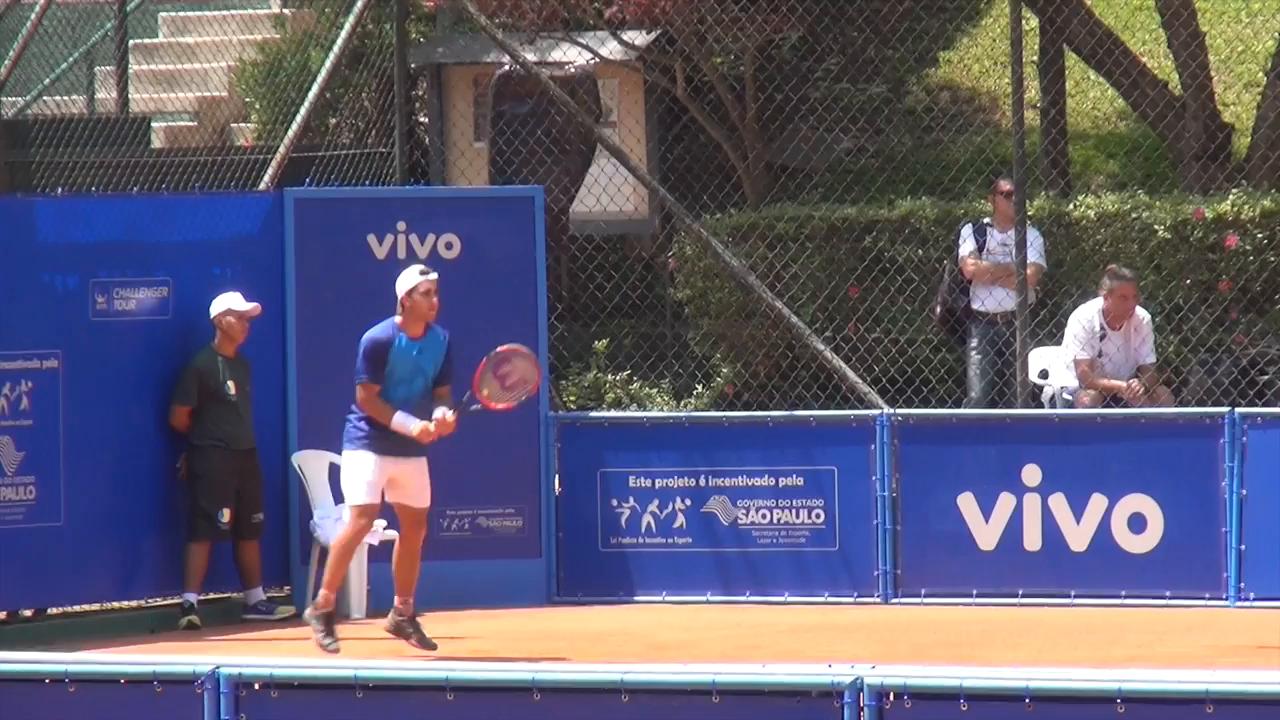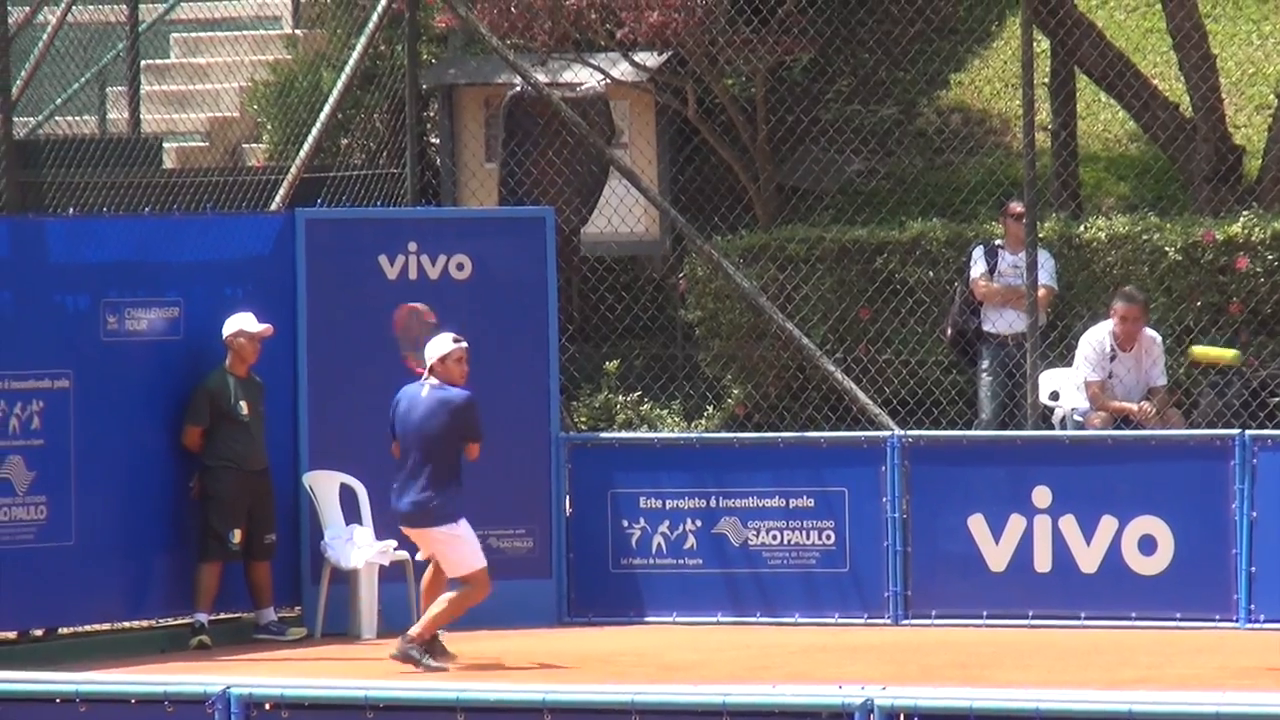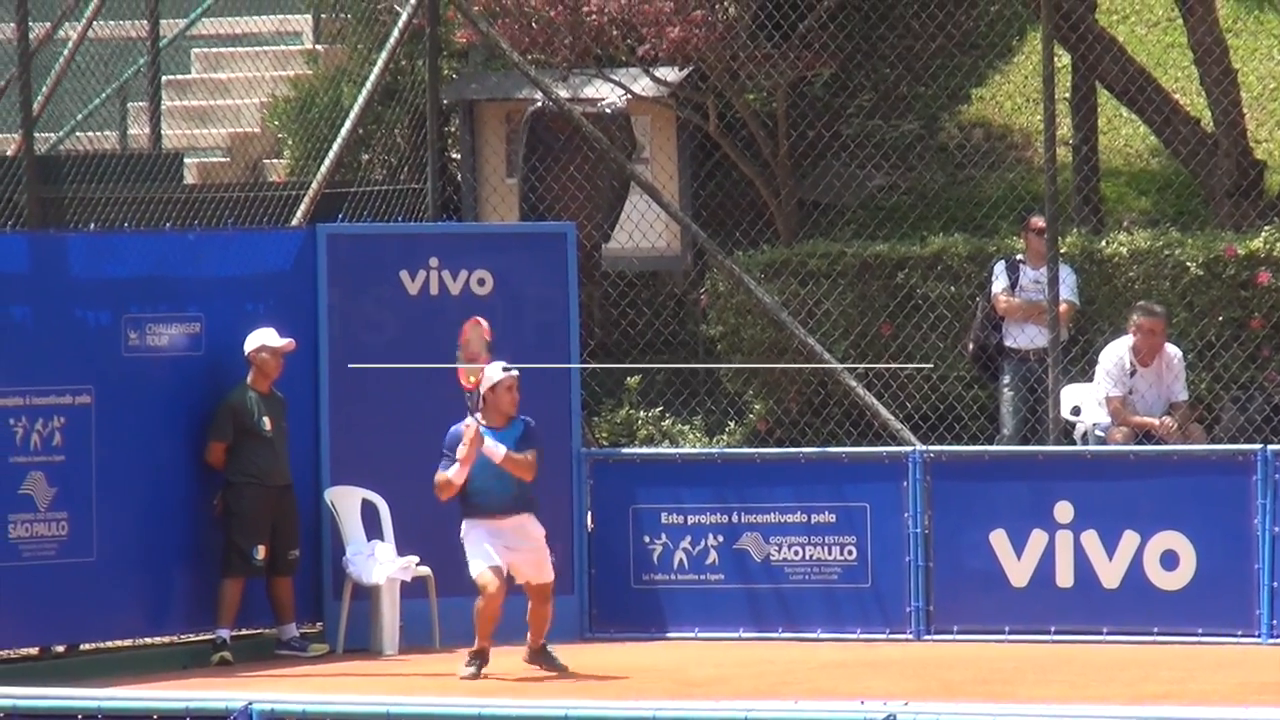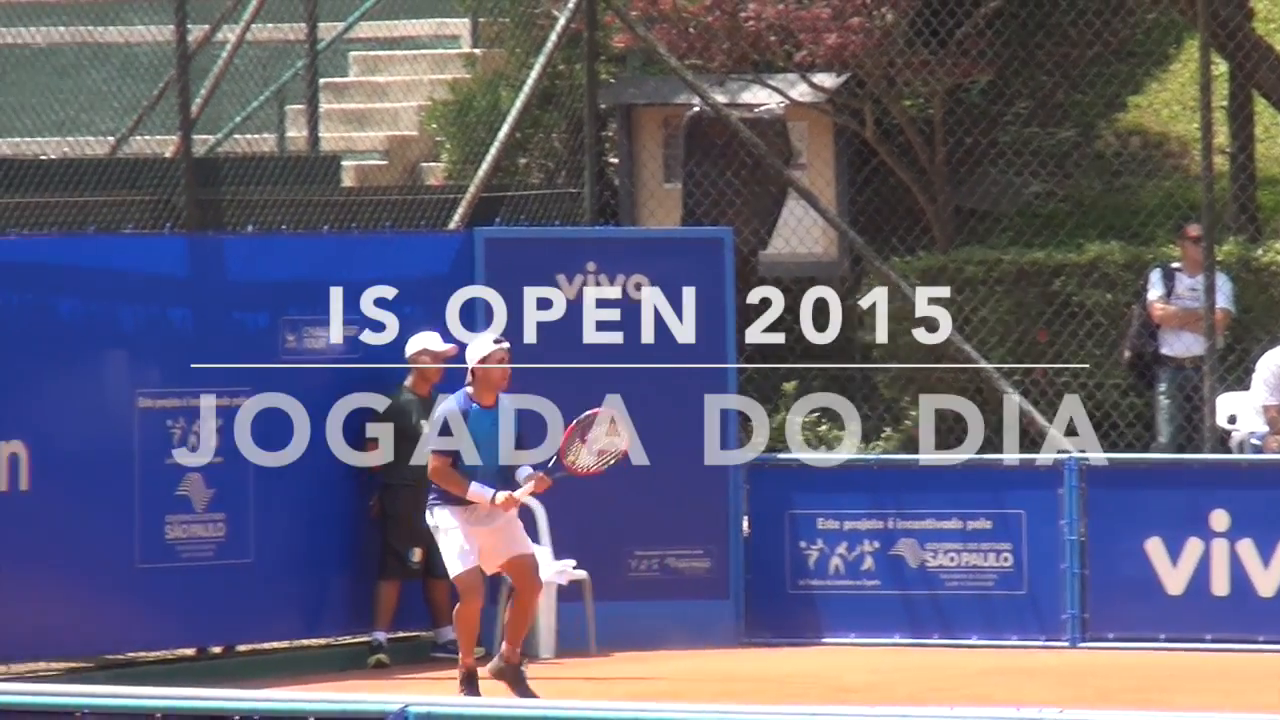
dt=0.7s
person 1, frame 1
left shoulder: (441, 341)
right shoulder: (378, 340)
left elbow: (442, 392)
right elbow: (366, 401)
left wrist: (442, 414)
right wrist: (412, 427)
left hip: (411, 450)
right hip: (368, 443)
left knee: (415, 529)
right knee: (360, 522)
left ankle: (402, 615)
right ankle: (321, 609)
person 1, frame 2
left shoulder: (404, 396)
right shoulder: (462, 400)
right elbow: (472, 451)
left hip: (405, 506)
right hip: (437, 510)
left knee: (443, 562)
right knee: (477, 585)
left ankle: (426, 638)
right ankle: (413, 640)
person 1, frame 3
left shoulder: (525, 427)
right shoulder: (459, 433)
left elbow: (528, 470)
right elbow: (442, 491)
left wrist: (489, 446)
right wrist: (463, 462)
left hip: (522, 525)
right hip: (480, 526)
left knee: (543, 595)
right knee: (493, 591)
left ankle: (536, 647)
right ankle: (479, 651)
person 1, frame 4
right shoulder: (453, 411)
right elbow: (438, 471)
left wrist: (530, 477)
right wrist: (490, 495)
left hip: (497, 511)
right hip: (453, 512)
left knee: (530, 583)
right knee: (473, 592)
left ankle: (508, 662)
right ankle: (467, 670)
person 2, frame 1
left shoulder: (243, 364)
right shoulder: (202, 365)
right elbow: (178, 417)
left wrist: (232, 437)
right wrist: (206, 437)
left hip: (246, 456)
right hip: (213, 460)
left knee: (250, 531)
right knee: (203, 530)
left ankle: (255, 600)
right ankle: (189, 604)
person 2, frame 2
left shoulder: (256, 384)
right shoulder: (213, 385)
right elbow: (190, 437)
left wrist: (250, 458)
right wrist: (218, 456)
left hip: (258, 476)
right hip: (224, 480)
left knee: (261, 552)
right knee: (214, 551)
left ankle: (266, 621)
right ankle: (200, 624)
person 2, frame 3
left shoulder: (278, 400)
right shoulder: (236, 401)
right elbow: (214, 454)
left wrist: (273, 474)
right wrist: (242, 472)
left hip: (282, 492)
right hip: (248, 496)
left knee: (283, 567)
right knee: (238, 567)
left ankle: (288, 636)
right ankle: (222, 640)
person 2, frame 4
left shoulder: (436, 403)
right shoulder: (395, 403)
right elbow: (373, 456)
right wrist: (400, 476)
right hip: (405, 498)
left knee: (439, 569)
right knee: (394, 569)
left ankle: (444, 638)
right ankle: (378, 641)
person 3, frame 1
left shoulder: (1031, 235)
right shoulder: (972, 230)
left elbow: (1030, 279)
right elbow: (970, 269)
left wrist: (987, 272)
right wrist: (1012, 268)
left hip: (1019, 322)
right hip: (982, 323)
left knee: (1018, 395)
right knee: (977, 396)
person 3, frame 2
left shoulder: (1042, 257)
right shoulder: (983, 252)
left elbow: (1041, 301)
right elbow: (981, 291)
left wrist: (998, 294)
right wrist: (1023, 290)
left hip: (1029, 344)
right hip: (993, 345)
left knee: (1028, 416)
right knee: (988, 417)
person 3, frame 3
left shoulder: (1064, 272)
right shoulder: (1005, 268)
left elbow: (1063, 316)
right elbow: (1002, 305)
left wrist: (1020, 310)
right wrist: (1045, 306)
left hip: (1051, 360)
right hip: (1015, 360)
left knee: (1050, 432)
right knee: (1010, 433)
person 3, frame 4
left shoulder: (1220, 280)
right shoulder: (1161, 275)
left elbow: (1219, 324)
right elbow: (1158, 313)
left wrist: (1175, 317)
right wrist: (1201, 313)
right hip: (1171, 368)
right knee: (1166, 441)
